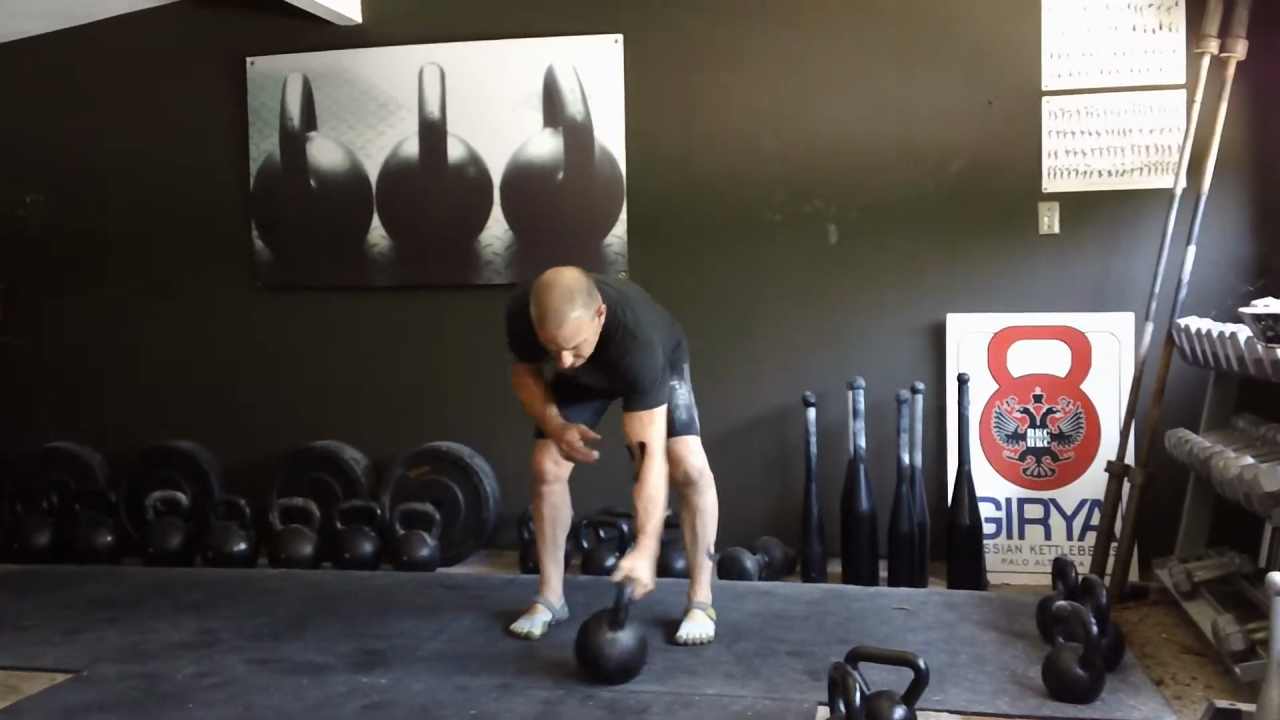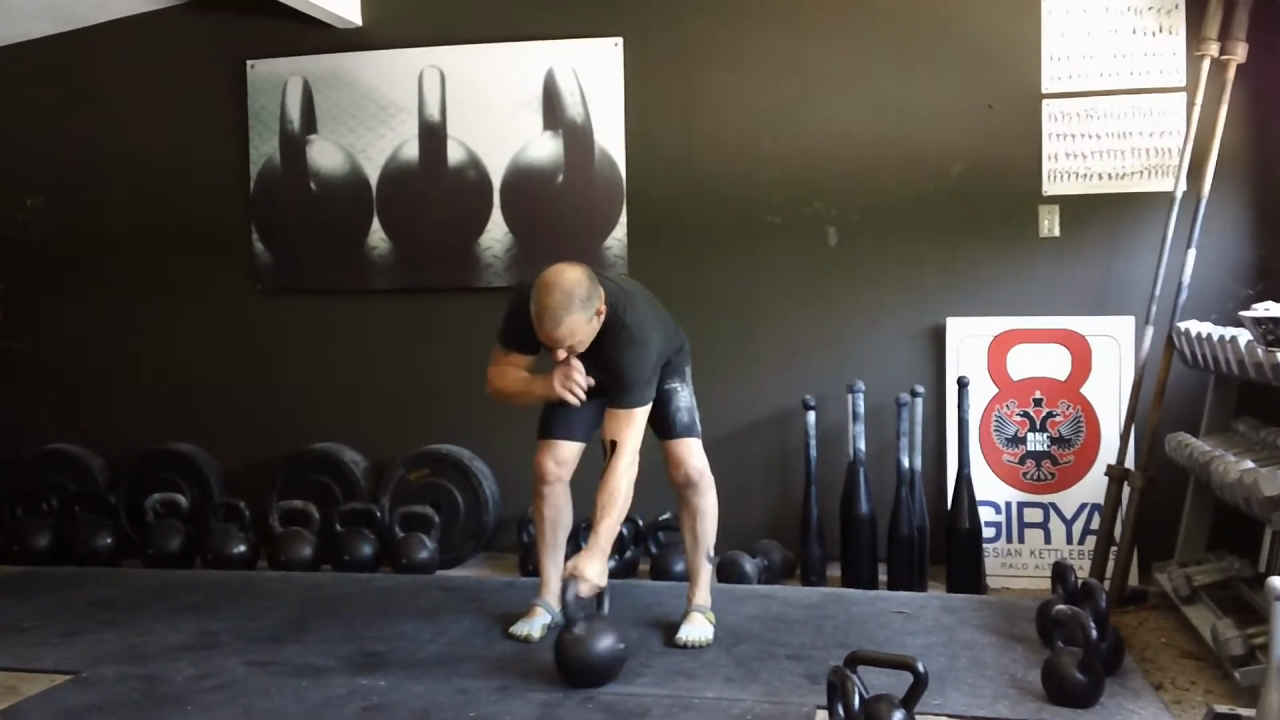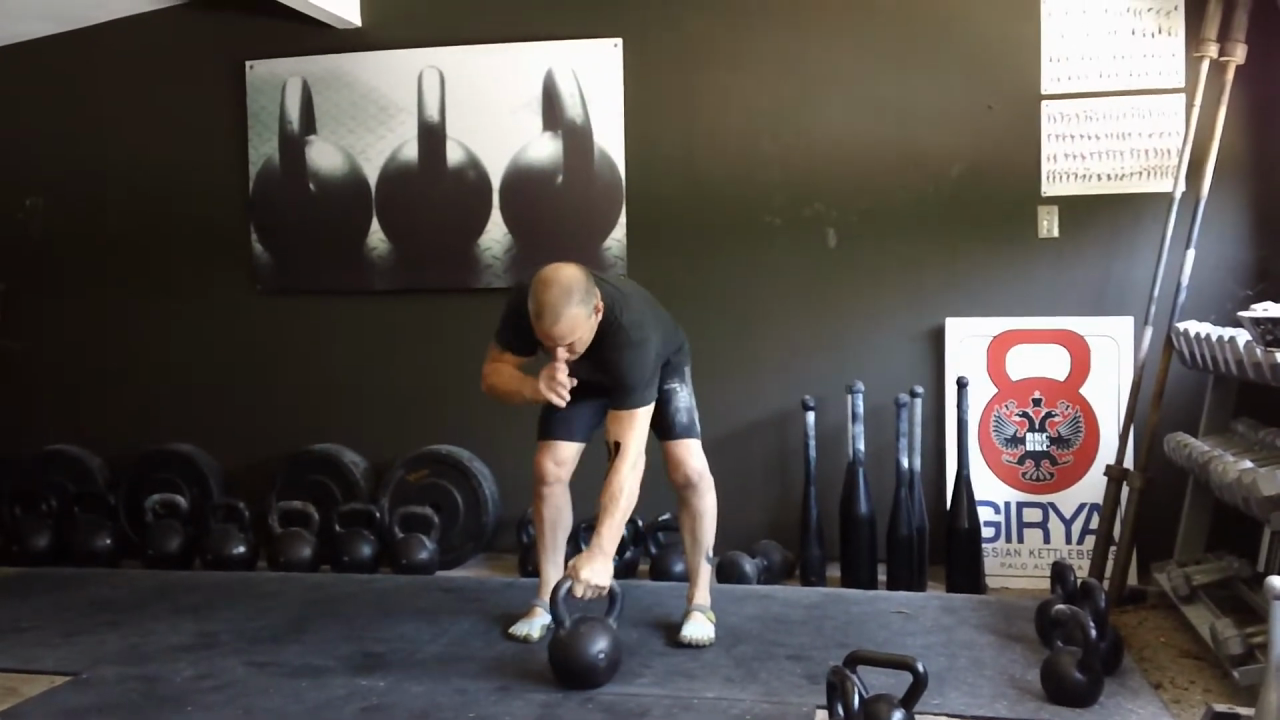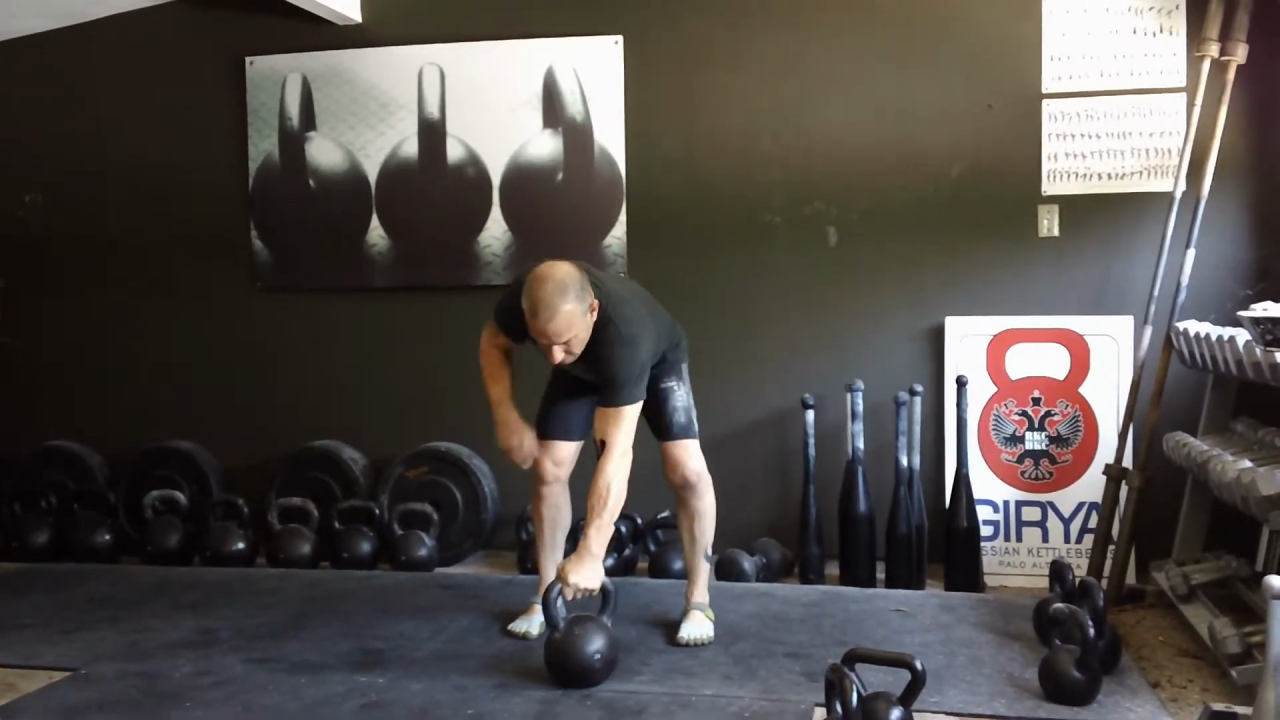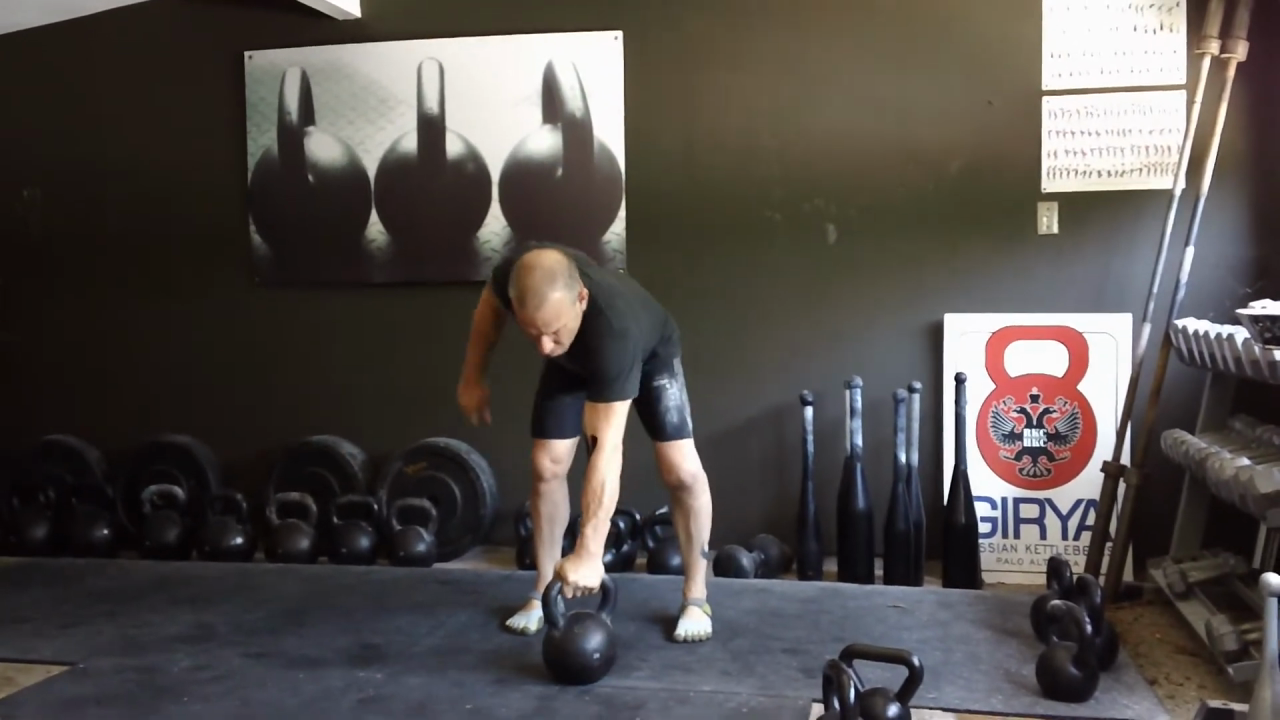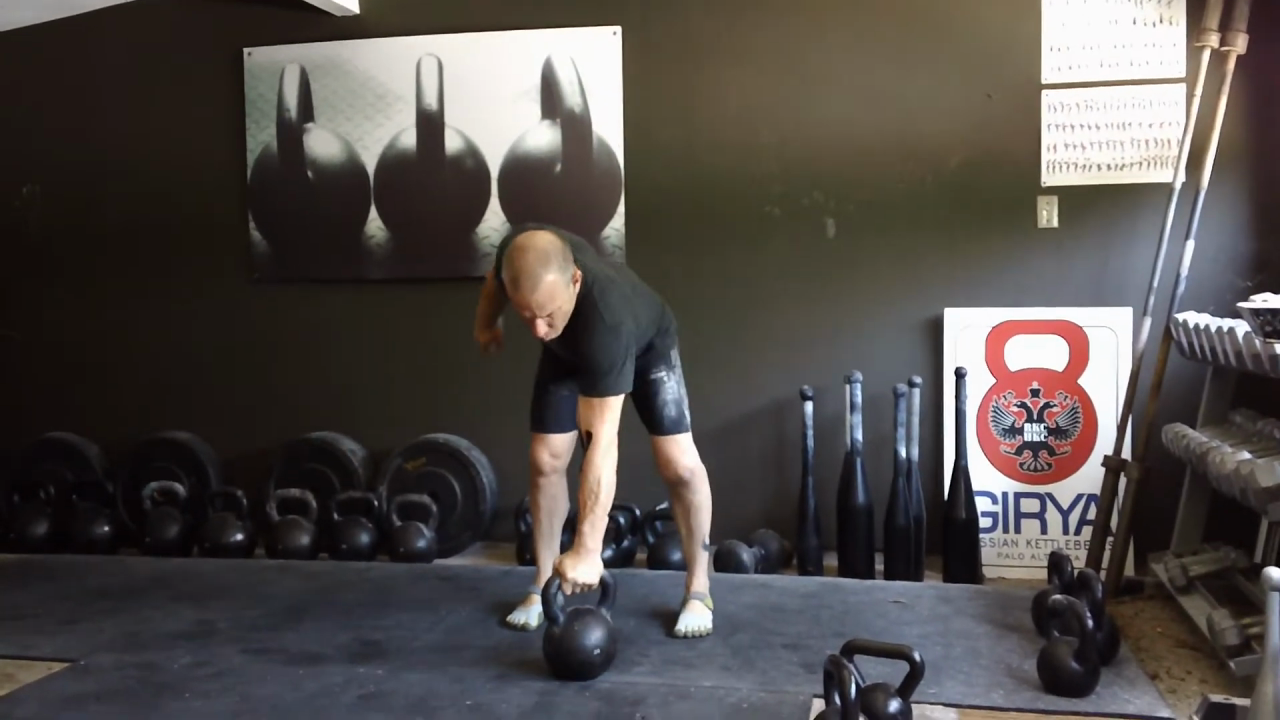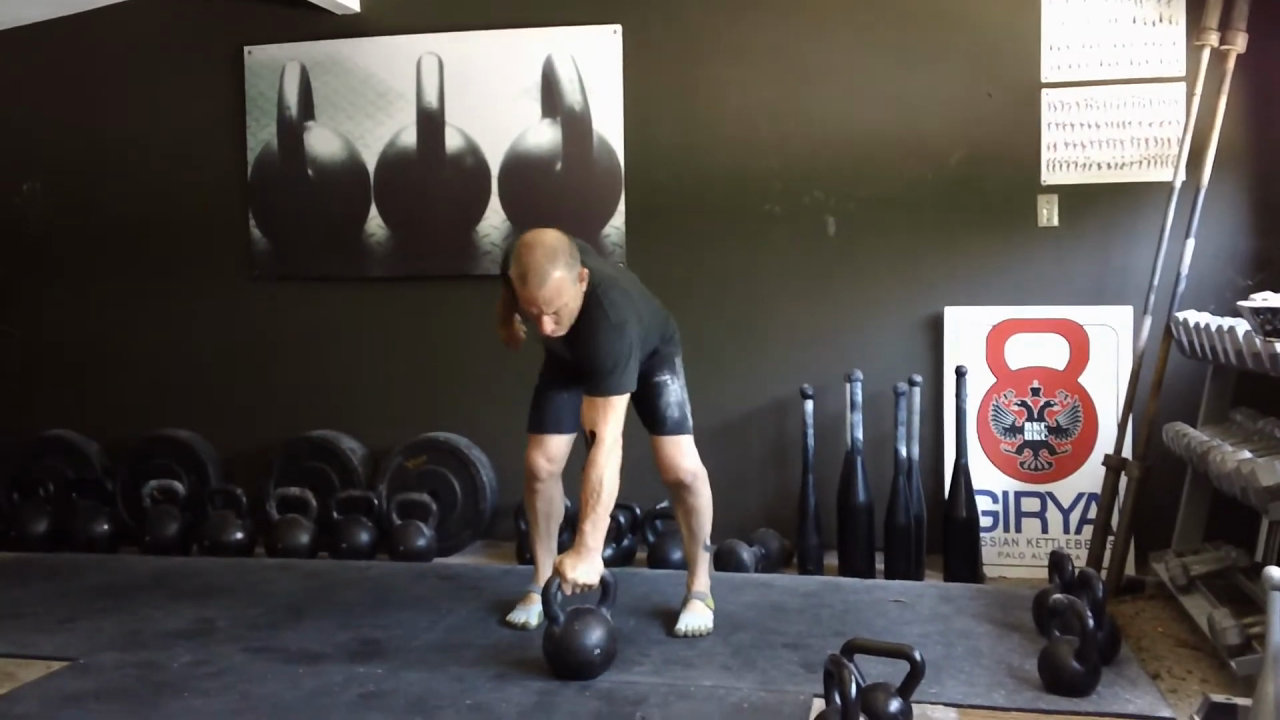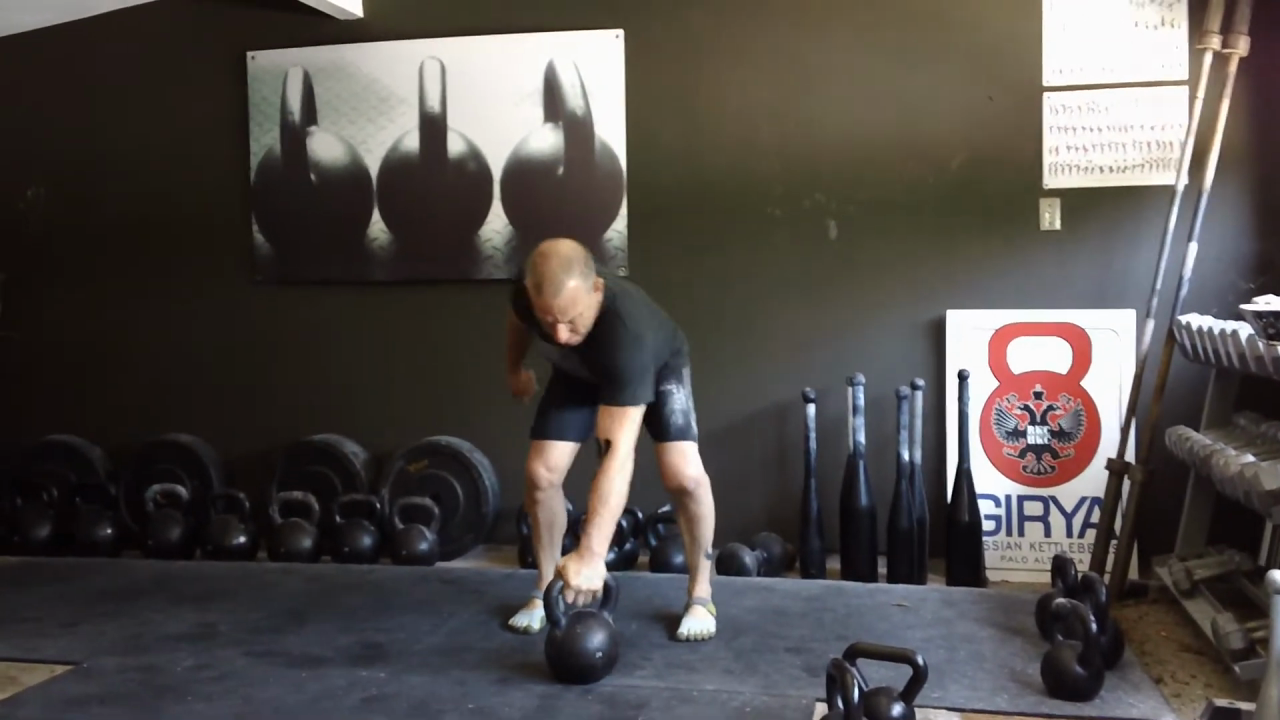
dt=0.2s
person 1, frame 1
left shoulder: (638, 337)
right shoulder: (523, 312)
left elbow: (650, 454)
right elbow: (526, 375)
left wrist: (645, 551)
right wrist: (557, 428)
left hip: (660, 361)
right hip: (583, 378)
left knee: (690, 468)
right knee: (547, 468)
left ankle: (700, 601)
right ankle: (550, 598)
person 1, frame 2
left shoulder: (634, 334)
right shoulder: (527, 304)
left elbow: (624, 455)
right elbow: (498, 378)
left wrist: (597, 552)
right wrist: (545, 386)
left hip: (660, 361)
right hip: (581, 374)
left knee: (690, 469)
right knee: (549, 469)
left ankle: (700, 604)
right ankle: (548, 599)
person 1, frame 3
left shoulder: (632, 335)
right shoulder: (525, 305)
left elbow: (629, 454)
right elbow: (495, 371)
left wrist: (601, 551)
right wrist: (534, 386)
left hip: (659, 361)
right hip: (584, 373)
left knee: (689, 470)
right knee: (549, 470)
left ankle: (699, 604)
right ankle: (547, 599)
person 1, frame 4
left shoulder: (625, 335)
right shoulder: (524, 297)
left elbow: (616, 453)
right elbow: (494, 344)
left wrist: (590, 553)
right wrist: (507, 418)
left hip: (656, 357)
right hip: (583, 369)
left knee: (687, 471)
right knee: (549, 469)
left ankle: (698, 602)
right ankle: (546, 597)
person 1, frame 5
left shoulder: (615, 329)
right shoulder: (517, 274)
left elbow: (607, 448)
right elbow: (489, 301)
left wrist: (588, 552)
right wrist: (473, 376)
left hip: (648, 351)
right hip: (574, 361)
left knee: (682, 471)
right knee: (547, 466)
left ankle: (696, 598)
right ankle: (543, 591)
person 1, frame 6
left shoulder: (607, 319)
right shoulder: (516, 257)
left elbow: (601, 442)
left wrist: (587, 547)
right wrist: (485, 322)
left hip: (645, 342)
right hip: (568, 351)
left knee: (679, 465)
right knee: (546, 461)
left ankle: (698, 591)
right ankle: (543, 585)
person 1, frame 7
left shoulder: (613, 319)
right shoulder: (521, 267)
left elbow: (606, 442)
left wrist: (588, 547)
right wrist: (507, 323)
left hip: (649, 350)
right hip: (570, 357)
left knee: (681, 469)
right knee: (540, 464)
left ankle: (699, 590)
right ankle: (542, 584)
person 1, frame 8
left shoulder: (629, 333)
right shoulder: (529, 291)
left elbow: (619, 453)
left wrist: (590, 555)
right wrist: (515, 369)
left hip: (658, 366)
right hip: (579, 373)
left knee: (685, 475)
right knee: (541, 473)
left ankle: (700, 597)
right ankle: (545, 590)
